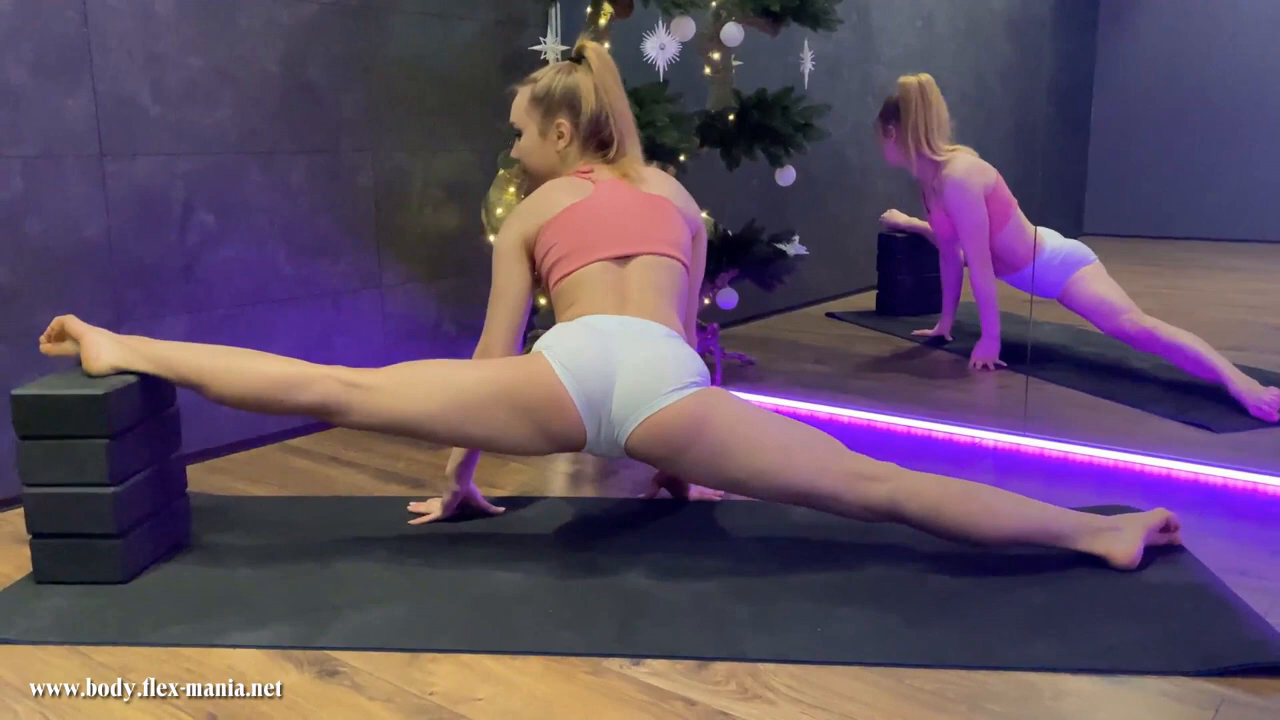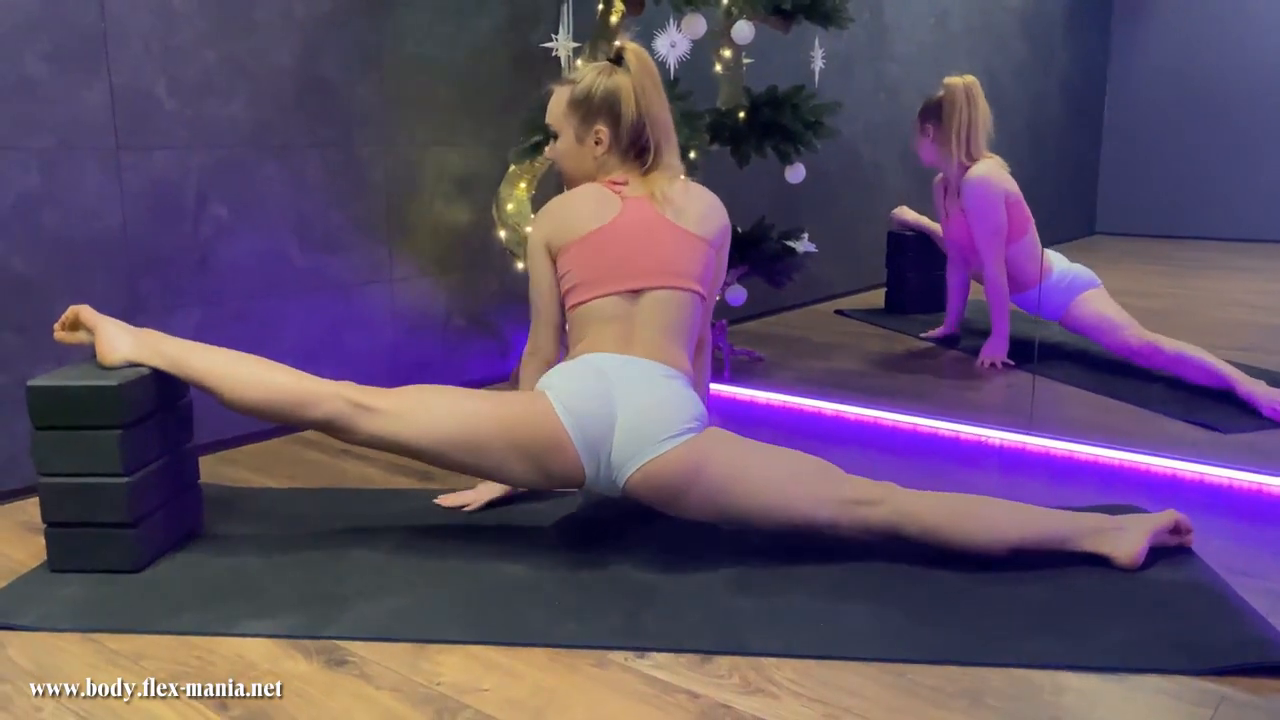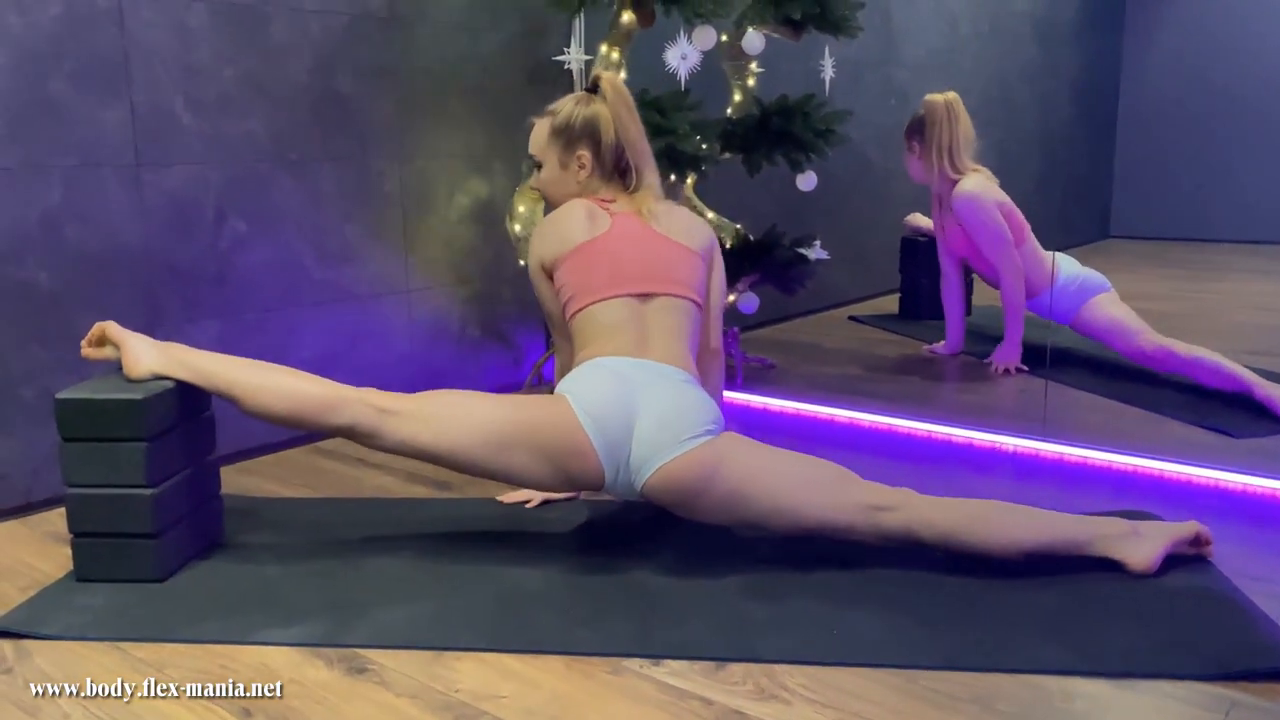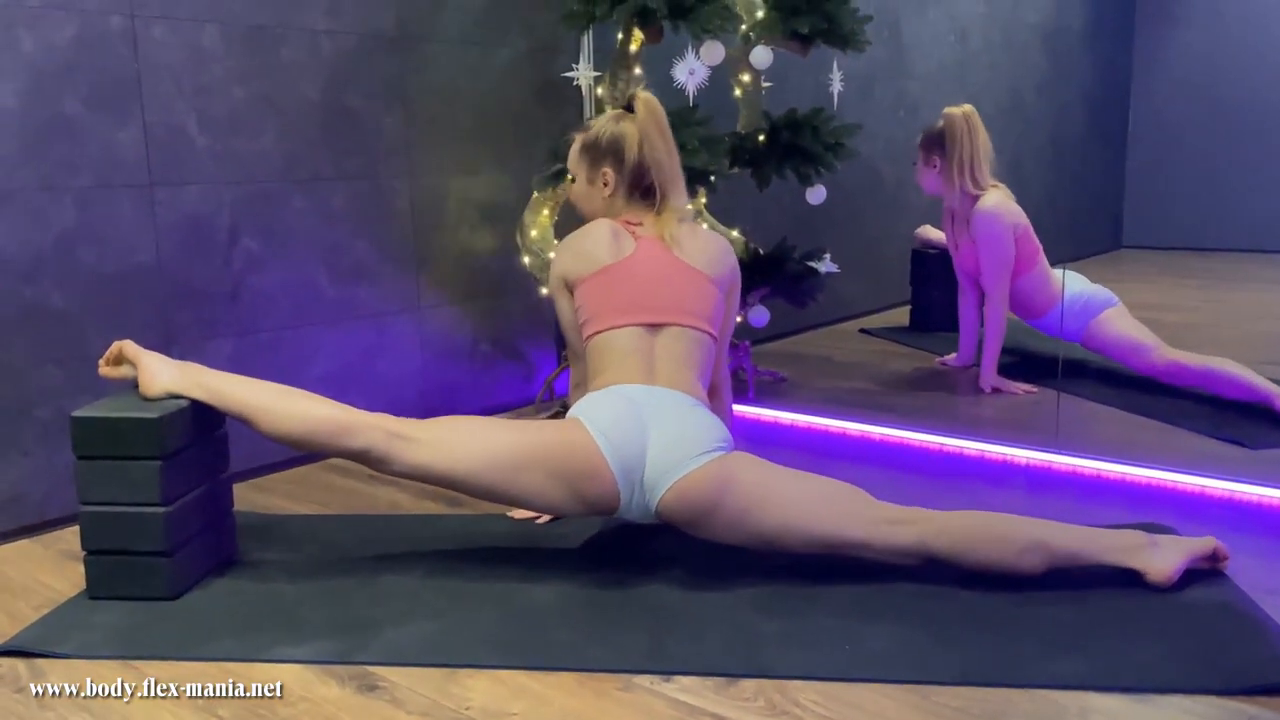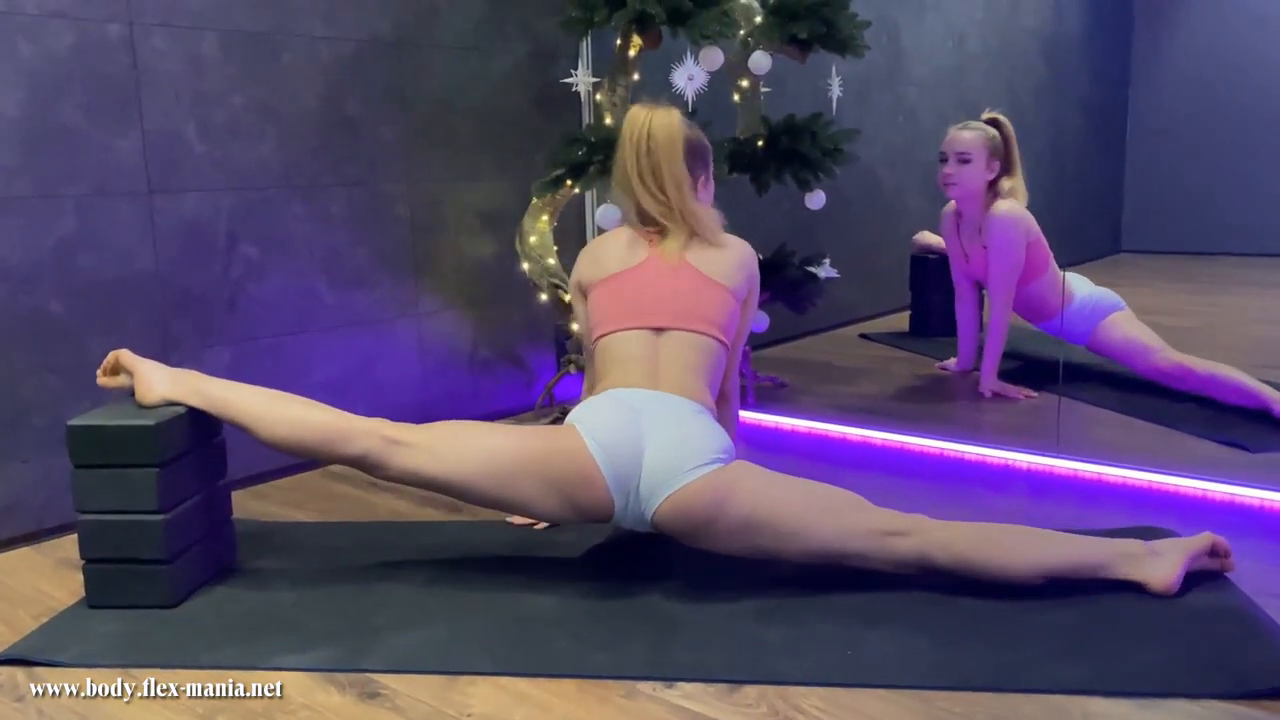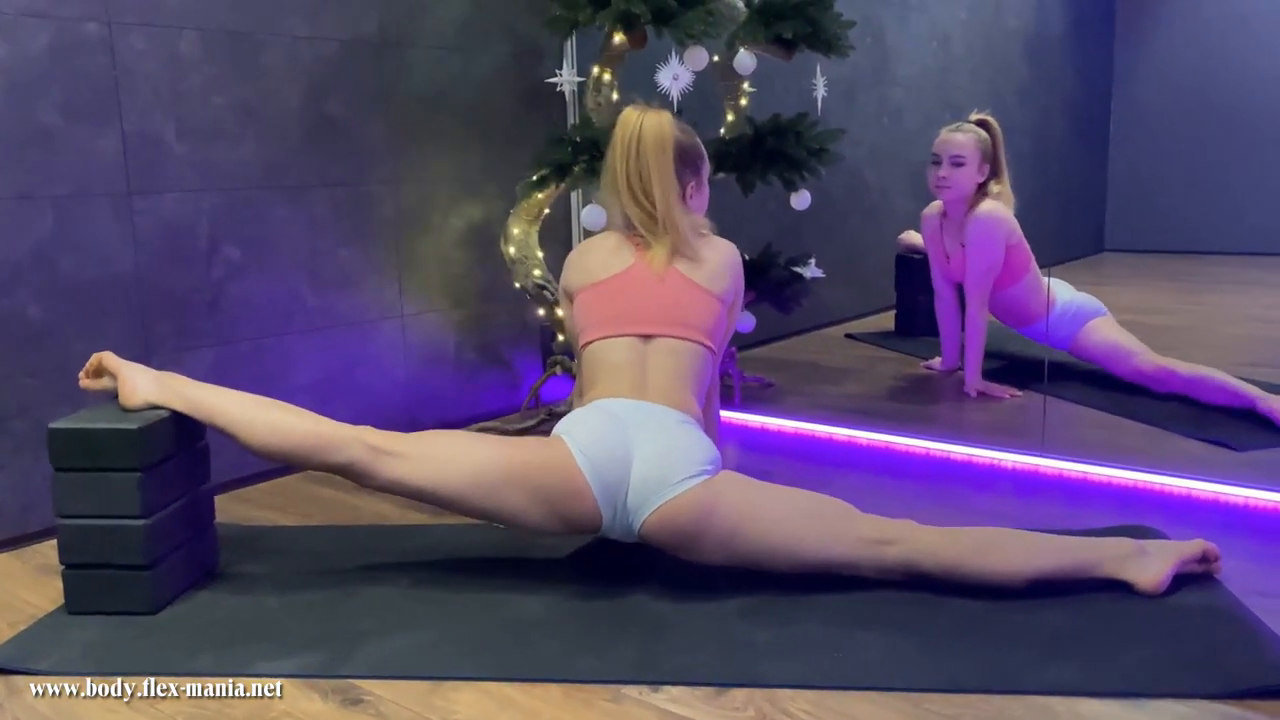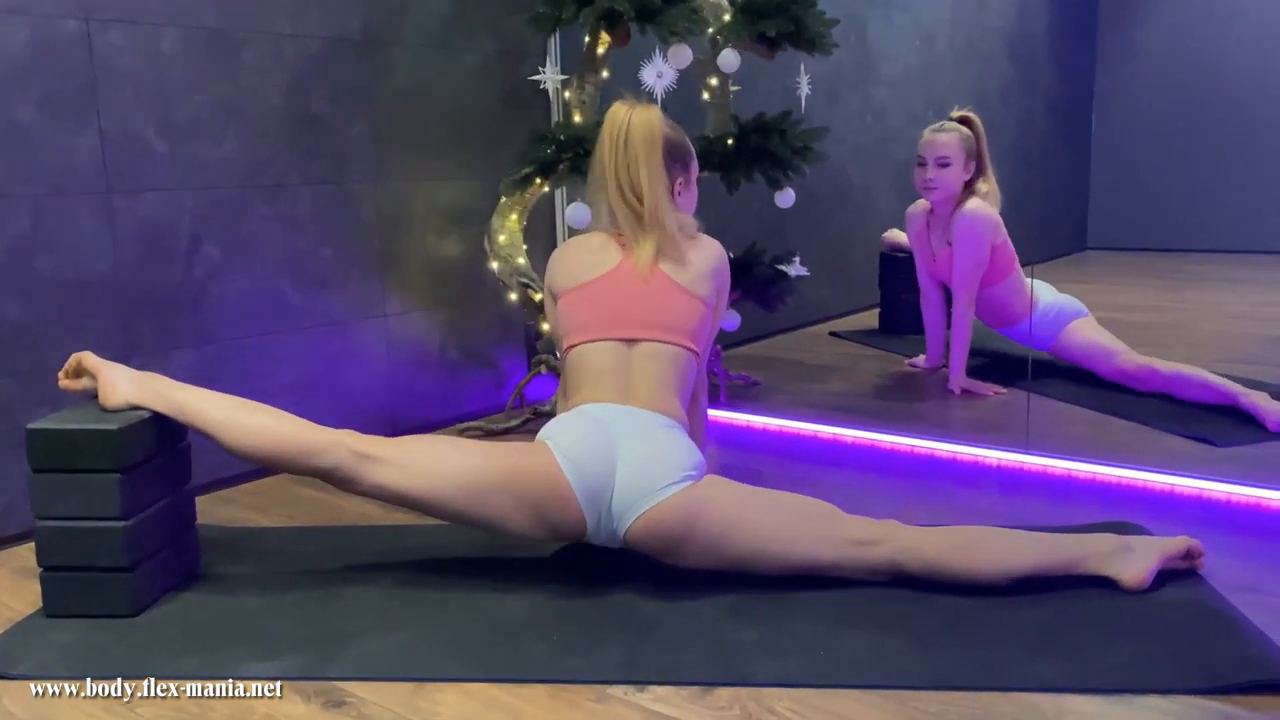
dt=0.5s
person 1, frame 1
left shoulder: (529, 213)
right shoulder: (676, 196)
left elbow: (493, 353)
left wrist: (460, 478)
right wrist: (684, 464)
left hip: (572, 373)
right hip: (664, 383)
left knee: (340, 389)
right knee: (873, 487)
left ankle: (122, 352)
right ankle: (1102, 532)
person 1, frame 2
left shoulder: (558, 217)
right shoulder: (708, 207)
left wrist: (502, 471)
right wrist: (693, 458)
left hip: (573, 413)
right hip: (663, 426)
left knee: (347, 407)
right knee: (879, 506)
person 1, frame 3
left shoulder: (554, 232)
right shoulder: (696, 228)
left wrist: (562, 475)
right wrist: (695, 465)
left hip: (592, 415)
right hip: (680, 429)
left knee: (367, 412)
right knee: (891, 513)
left ankle: (161, 358)
person 1, frame 4
left shoulder: (574, 250)
right shoulder: (716, 247)
left wrist: (582, 484)
left hip: (604, 439)
right hip: (688, 450)
left knee: (377, 437)
right knee: (903, 531)
left ankle: (174, 375)
person 1, frame 5
left shoulder: (593, 253)
right shoulder: (737, 255)
left hip: (597, 442)
right hip: (686, 460)
left knee: (374, 441)
right knee: (902, 539)
left ankle: (172, 380)
person 1, frame 6
left shoulder: (583, 258)
right shoulder: (723, 257)
left hip: (583, 456)
right hip: (676, 472)
left knee: (363, 452)
right knee: (892, 546)
person 1, frame 7
left shoulder: (566, 257)
right shoulder: (709, 257)
left hip: (567, 464)
right hip: (660, 479)
left knee: (346, 456)
right knee: (880, 547)
person 2, frame 1
left shoulder: (958, 177)
right shoulder: (929, 178)
left elbow: (980, 266)
right elbow: (949, 251)
left wrist: (990, 339)
right wrist: (946, 318)
left hip: (1056, 263)
right hip: (1026, 262)
left knee: (1134, 328)
left ankle: (1239, 383)
right ankle: (908, 224)
person 2, frame 2
left shoulder: (982, 181)
right shoulder: (943, 185)
left elbow: (993, 266)
right elbow: (958, 257)
left wrist: (999, 339)
right wrist: (950, 323)
left hip: (1060, 288)
right hip: (1028, 284)
left knee: (1141, 345)
person 2, frame 3
left shoulder: (968, 196)
right shoulder: (941, 196)
left elbow: (1012, 270)
right elbow: (950, 270)
left wrist: (1011, 344)
right wrist: (953, 340)
left hip: (1068, 290)
right hip: (1044, 280)
left knee: (1154, 350)
person 2, frame 4
left shoulder: (990, 212)
right shoulder: (952, 211)
left elbow: (996, 299)
right elbow: (968, 287)
left wrist: (988, 373)
right wrist: (965, 354)
left hip: (1077, 308)
right hip: (1053, 294)
left knee: (1167, 365)
person 2, frame 5
left shoulder: (1006, 218)
right shoulder: (951, 217)
left elbow: (1000, 305)
right elbow: (965, 293)
left wrist: (989, 377)
right wrist: (965, 360)
left hip: (1085, 310)
right hip: (1047, 311)
left knee: (1171, 368)
person 2, frame 6
left shoulder: (988, 218)
right shoulder: (932, 218)
left elbow: (976, 303)
right elbow: (944, 293)
left wrist: (973, 378)
right wrist: (950, 358)
left hip: (1064, 315)
right hip: (1027, 318)
left knee: (1154, 371)
person 2, frame 7
left shoulder: (974, 217)
right shoulder: (917, 216)
left elbow: (962, 302)
right elbow: (930, 290)
left wrist: (958, 375)
right wrist: (934, 355)
left hip: (1047, 316)
right hip: (1011, 319)
left knee: (1136, 370)
